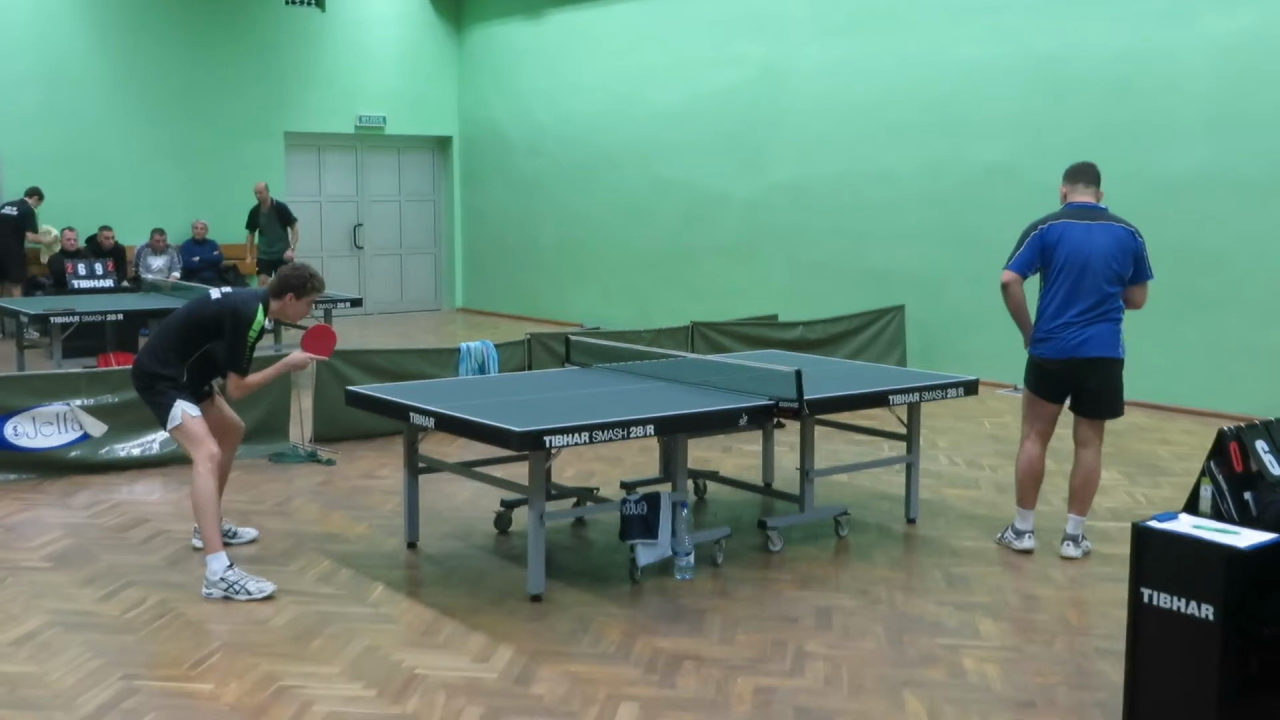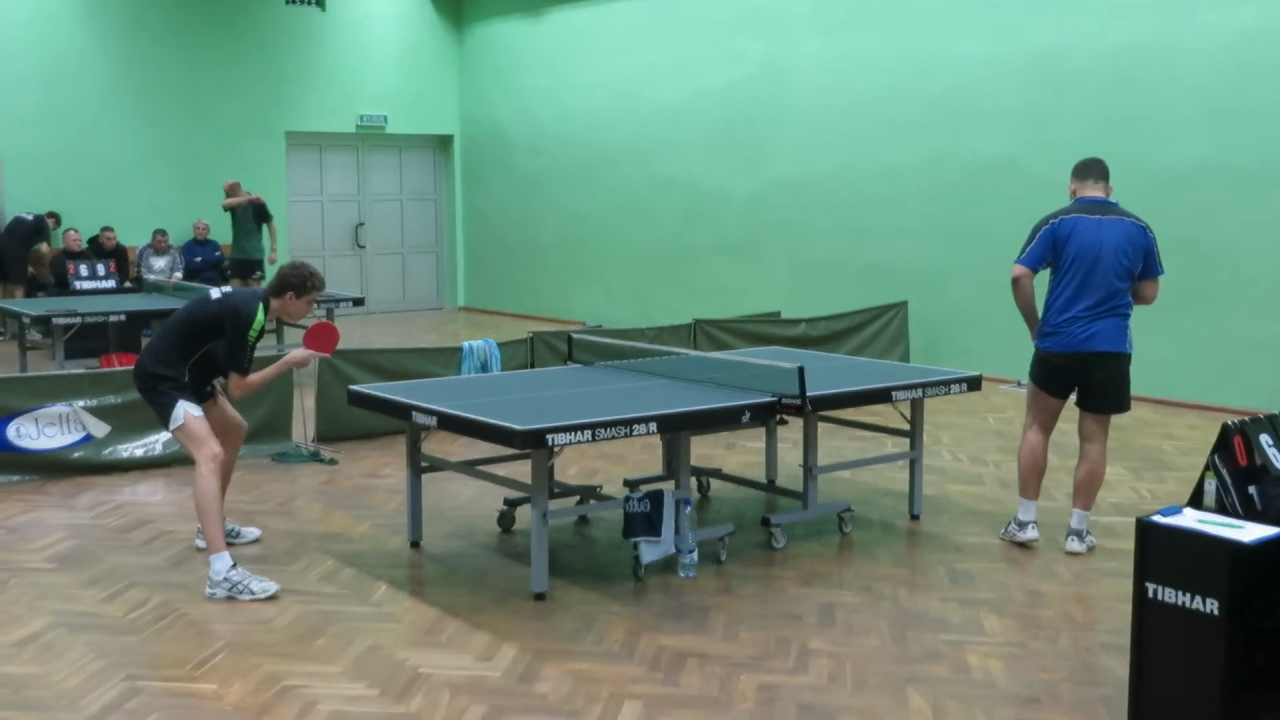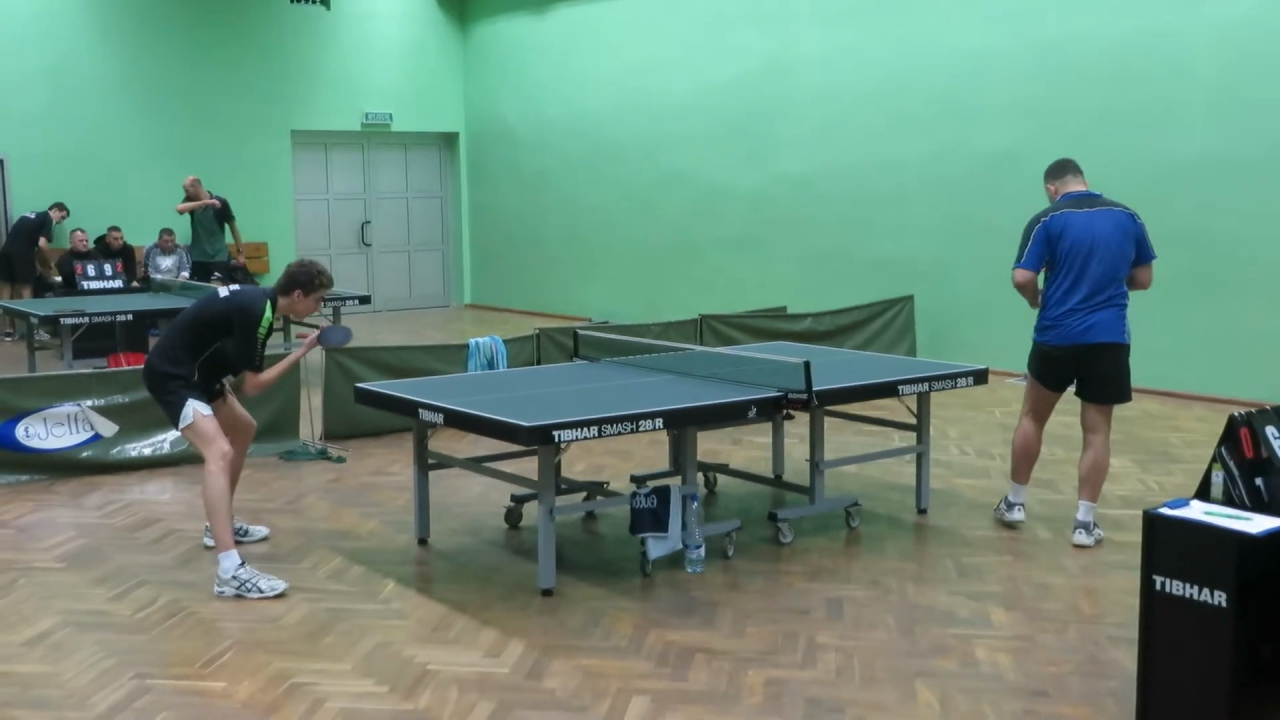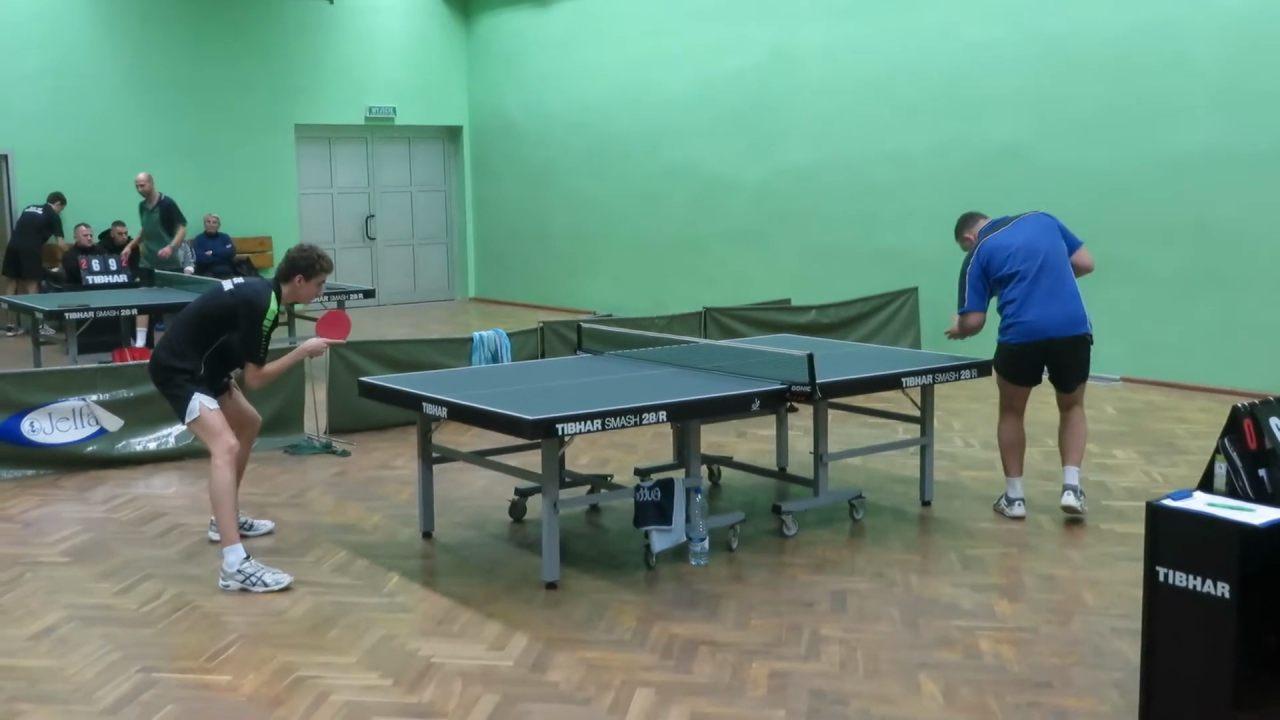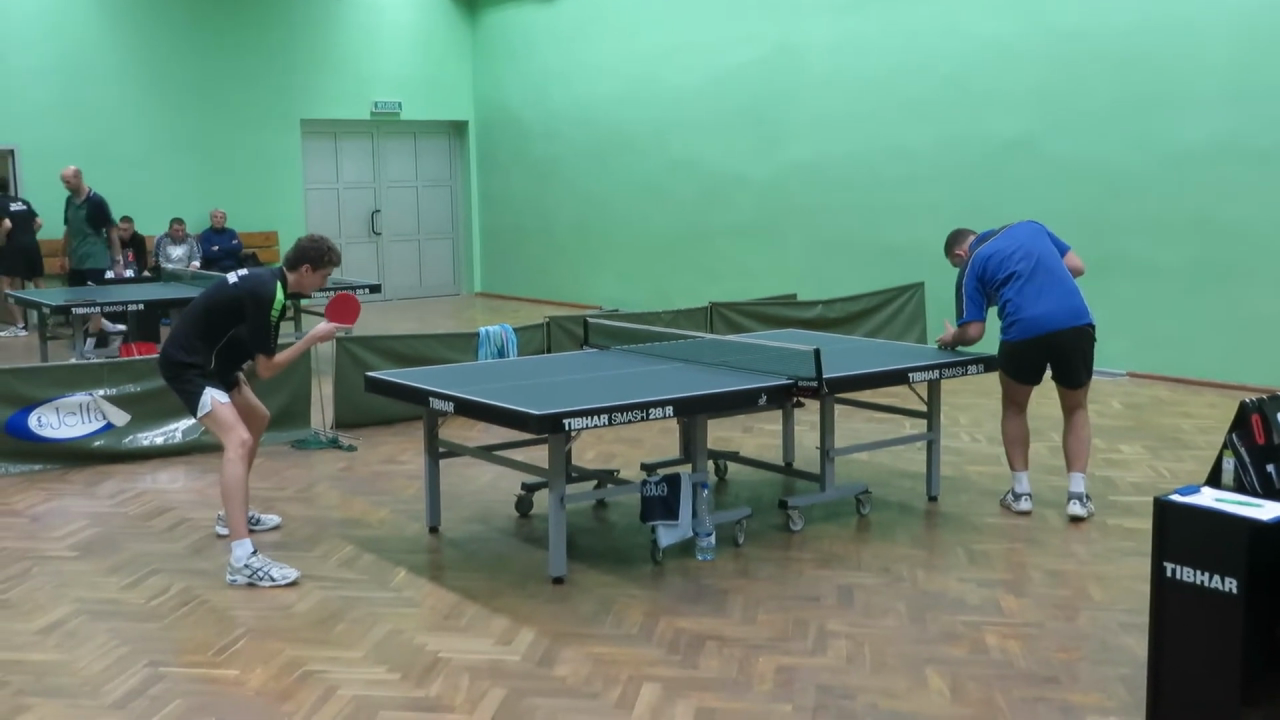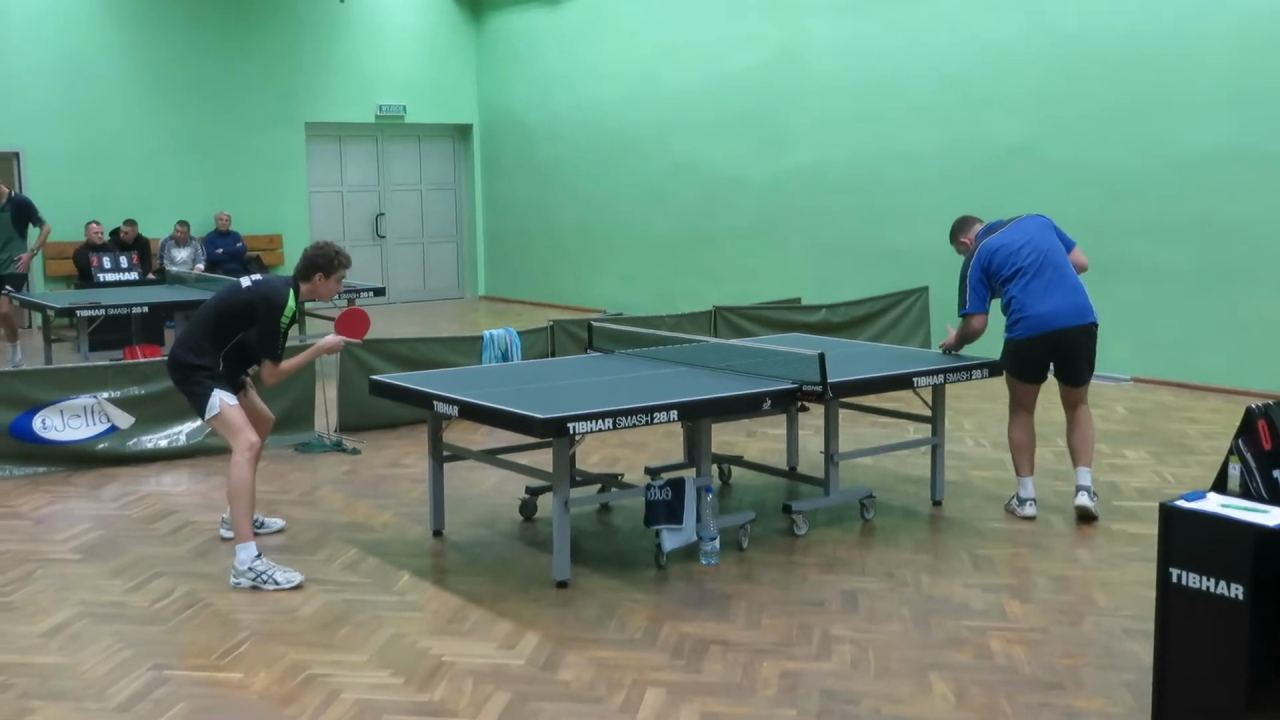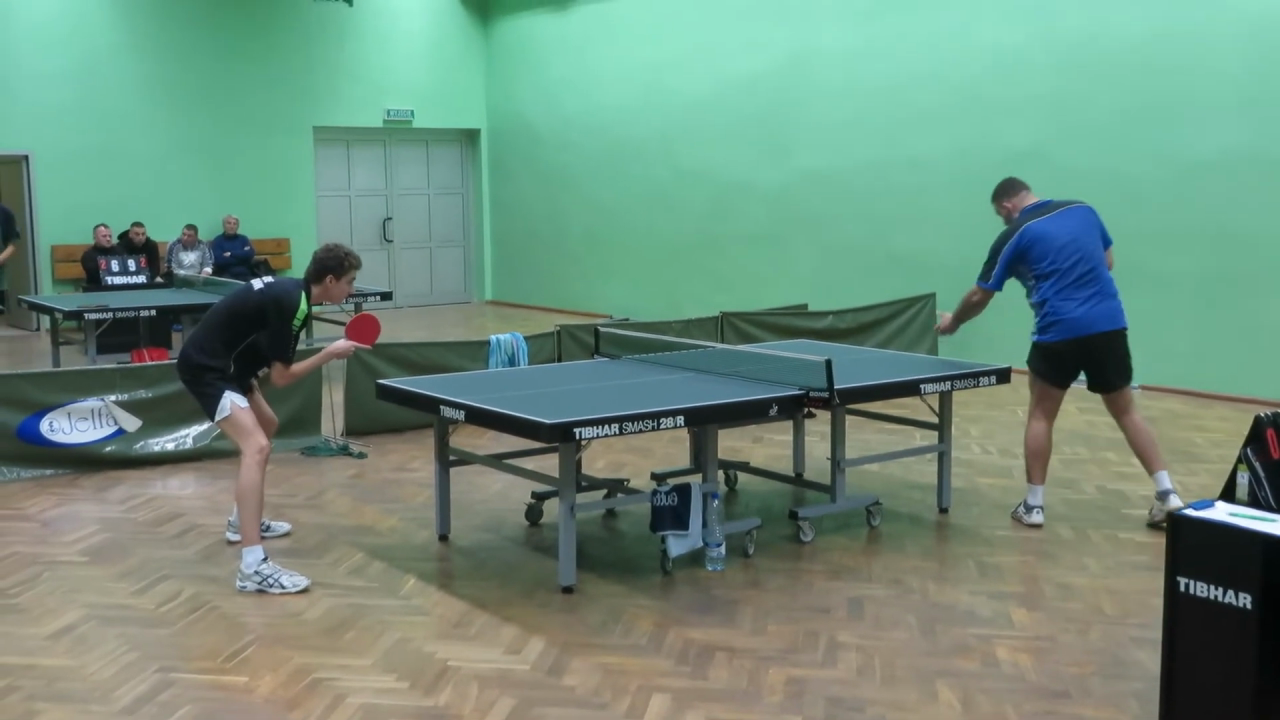
dt=0.7s
person 1, frame 1
left shoulder: (1045, 229)
right shoulder: (1128, 234)
left elbow: (1009, 280)
right elbow: (1137, 298)
left wrist: (1027, 330)
left hip: (1051, 349)
right hip: (1103, 353)
left knee: (1034, 438)
right knee: (1088, 444)
left ankle: (1022, 529)
right ankle: (1074, 535)
person 1, frame 2
left shoulder: (1056, 222)
right shoulder: (1139, 229)
left elbow: (1020, 275)
right elbow: (1147, 294)
left wrist: (1033, 325)
left hip: (1058, 344)
right hip: (1110, 349)
left knee: (1036, 429)
right knee: (1093, 439)
left ankle: (1025, 521)
right ankle: (1077, 531)
person 1, frame 3
left shoulder: (1047, 220)
right shoulder: (1128, 218)
left elbow: (1022, 279)
right elbow: (1143, 279)
left wrist: (1039, 300)
left hip: (1056, 337)
right hip: (1109, 339)
left knee: (1032, 418)
right knee: (1096, 431)
left ankle: (1014, 502)
right ankle: (1085, 522)
person 1, frame 4
left shoulder: (977, 255)
right shoulder: (1043, 220)
left elbow: (974, 320)
right elbow: (1086, 264)
left wrist: (959, 330)
left hip: (1022, 334)
right hip: (1074, 328)
left knee: (1011, 412)
right knee: (1072, 407)
left ankle: (1014, 497)
right ankle: (1071, 486)
person 1, frame 5
left shoulder: (971, 266)
right shoulder: (1030, 227)
left elbow: (973, 332)
right elbow: (1077, 266)
left wrist: (953, 338)
left hip: (1024, 331)
right hip: (1076, 324)
left knee: (1014, 408)
right knee: (1076, 409)
left ankle: (1020, 491)
right ankle: (1077, 494)
person 1, frame 6
left shoulder: (977, 257)
right shoulder: (1037, 220)
left elbow: (976, 324)
right elbow: (1081, 263)
left wrist: (956, 341)
left hip: (1029, 329)
right hip: (1080, 321)
left knee: (1021, 411)
right knee: (1077, 406)
left ankle: (1025, 496)
right ankle: (1084, 487)
person 1, frame 7
left shoulder: (1014, 236)
right shoulder: (1083, 210)
left elbow: (979, 297)
right elbow: (1107, 262)
left wrist: (953, 321)
left hip: (1060, 333)
right hip: (1110, 325)
left knee: (1041, 416)
right knee: (1125, 411)
left ankle: (1033, 504)
right ankle: (1166, 492)
person 2, frame 1
left shoulder: (251, 302)
right shoulder: (247, 314)
right elbow: (236, 388)
right wrist: (287, 364)
left hip: (181, 372)
right hip: (159, 376)
left knee: (232, 431)
right knee: (208, 455)
left ankle: (210, 526)
right ankle: (218, 573)
person 2, frame 2
left shoulder: (251, 301)
right shoulder: (248, 314)
right elbow: (237, 388)
left wrist: (215, 387)
right wrist: (289, 362)
left hip: (184, 372)
right hip: (160, 377)
left knee: (235, 431)
right knee: (210, 455)
left ankle: (213, 526)
right ankle: (222, 573)
person 2, frame 3
left shoulder: (259, 299)
right shoulder: (256, 312)
right elbow: (253, 385)
left wrist: (220, 383)
right wrist: (302, 351)
left hip: (193, 371)
right hip: (170, 376)
left knee: (244, 430)
right knee: (220, 453)
left ankle: (221, 525)
right ankle: (230, 571)
person 2, frame 4
left shoulder: (261, 290)
right shoulder: (260, 303)
right elbow: (254, 377)
left wrist: (225, 379)
right wrist: (304, 351)
left hip: (197, 366)
right hip: (176, 370)
left knee: (249, 424)
right knee: (226, 447)
left ankle: (226, 519)
right ankle: (235, 565)
person 2, frame 5
left shoulder: (268, 280)
right shoulder: (266, 294)
right elbow: (266, 368)
left wrist: (234, 373)
right wrist: (314, 337)
left hip: (207, 360)
right hip: (186, 364)
left knee: (258, 420)
right knee: (239, 441)
left ankle: (233, 514)
right ankle: (242, 559)
person 2, frame 6
left shoulder: (279, 287)
right shoulder: (278, 301)
right elbow: (271, 374)
left wrist: (241, 380)
right wrist: (320, 348)
left hip: (214, 362)
right hip: (194, 366)
left knee: (262, 423)
right knee: (247, 443)
left ankle: (237, 517)
right ankle: (247, 562)
person 2, frame 7
left shoulder: (290, 289)
right shoulder: (290, 303)
right elbow: (281, 376)
left wrist: (249, 380)
right wrist: (330, 353)
left hip: (221, 363)
right hip: (205, 367)
left knee: (267, 426)
right knee: (256, 447)
left ankle: (243, 520)
right ankle: (253, 566)
